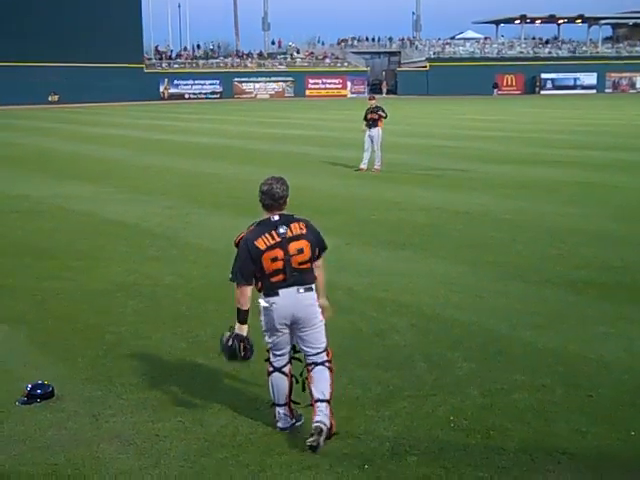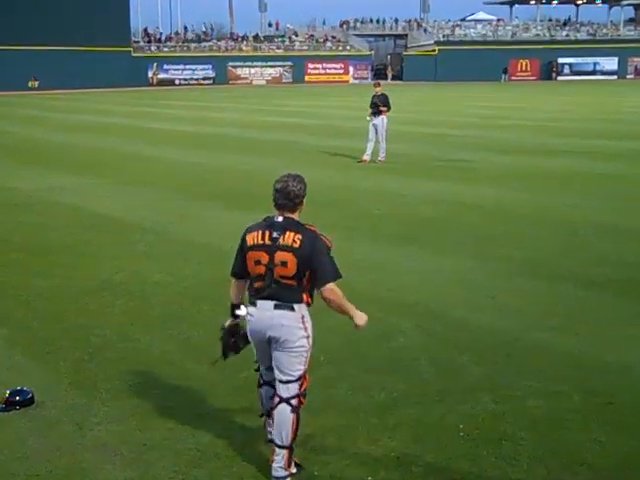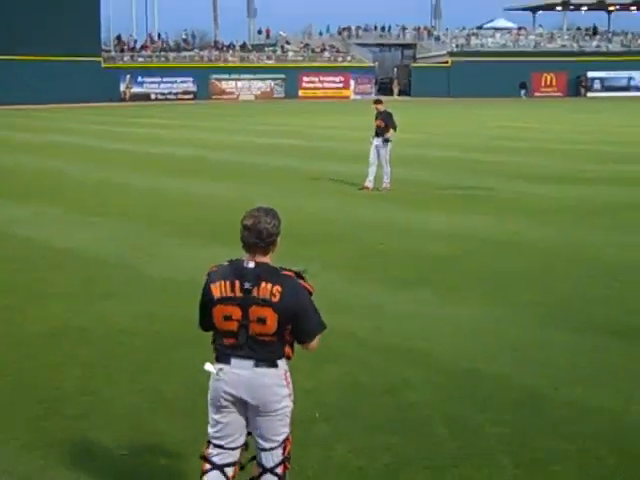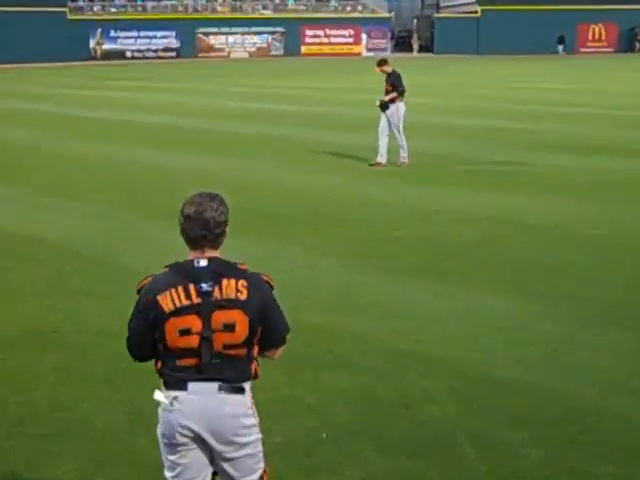
dt=0.5s
person 1, frame 1
left shoulder: (250, 239)
right shoulder: (304, 226)
left elbow: (243, 286)
right elbow: (318, 264)
left wrist: (241, 323)
right wrist: (321, 297)
left hip: (275, 304)
right hip: (306, 299)
left knee: (279, 361)
right knee: (318, 359)
left ankle: (284, 416)
person 1, frame 2
left shoulder: (252, 232)
right shoulder: (310, 239)
left elbow: (239, 281)
right elbow: (327, 291)
left wrist: (234, 315)
right wrist: (353, 313)
left hip: (256, 315)
right hip: (291, 319)
left knee: (268, 376)
right knee: (289, 388)
left ankle: (272, 428)
person 1, frame 3
left shoulder: (216, 278)
right shoulder: (290, 287)
left elbow: (206, 325)
right elbow: (310, 343)
left hip: (226, 375)
right hip: (269, 379)
left knee: (220, 454)
right knee: (272, 456)
person 1, frame 4
left shoulder: (156, 289)
right shoulder: (253, 285)
left elbow: (139, 351)
right elbow: (274, 350)
left hip: (179, 405)
right hip: (233, 405)
